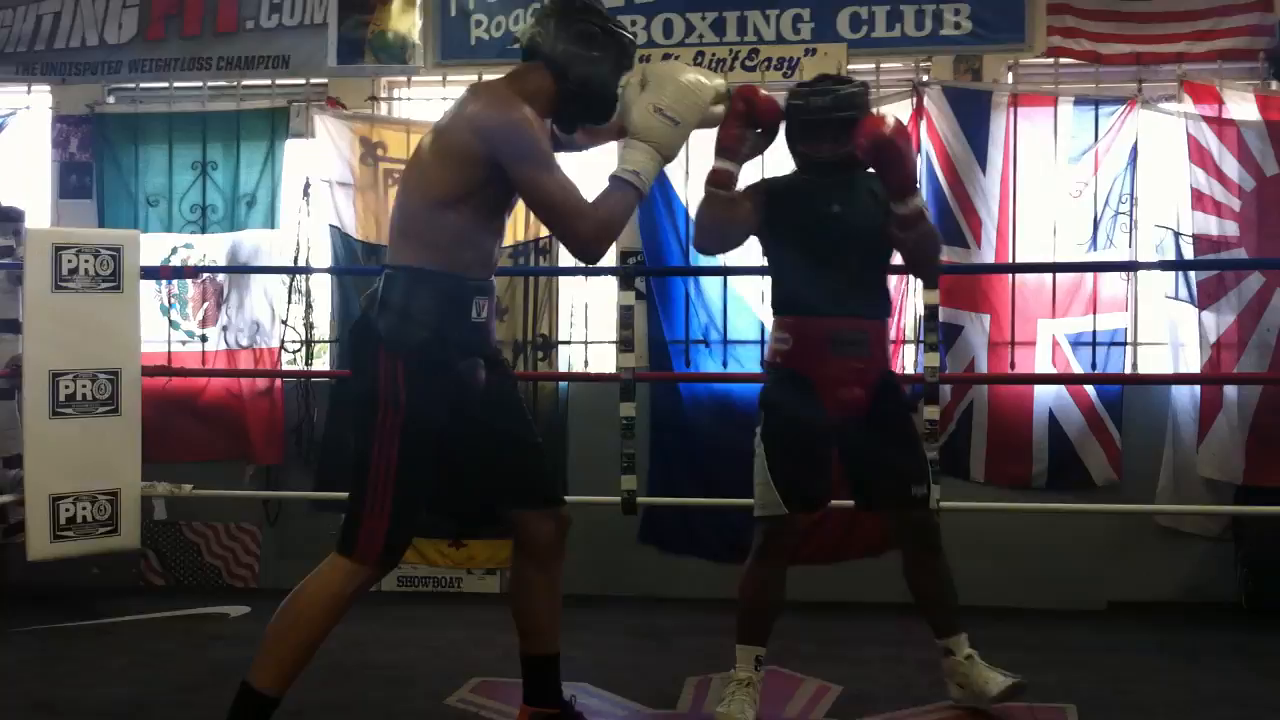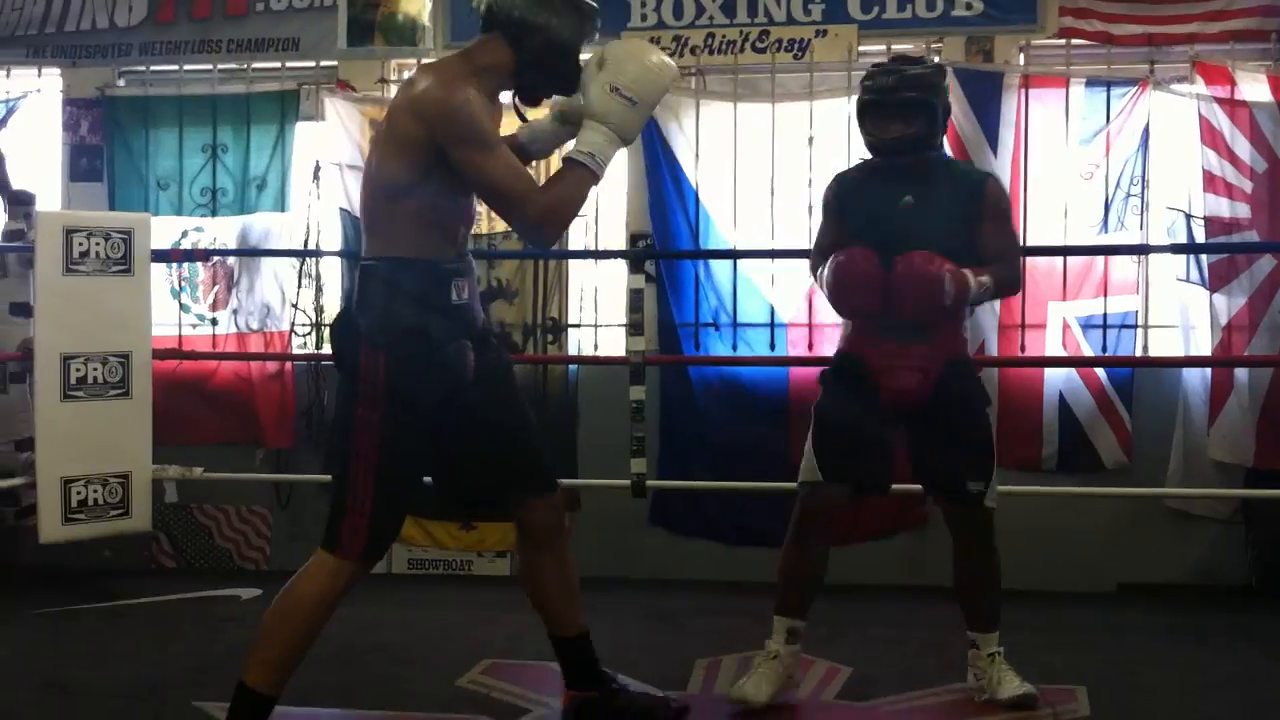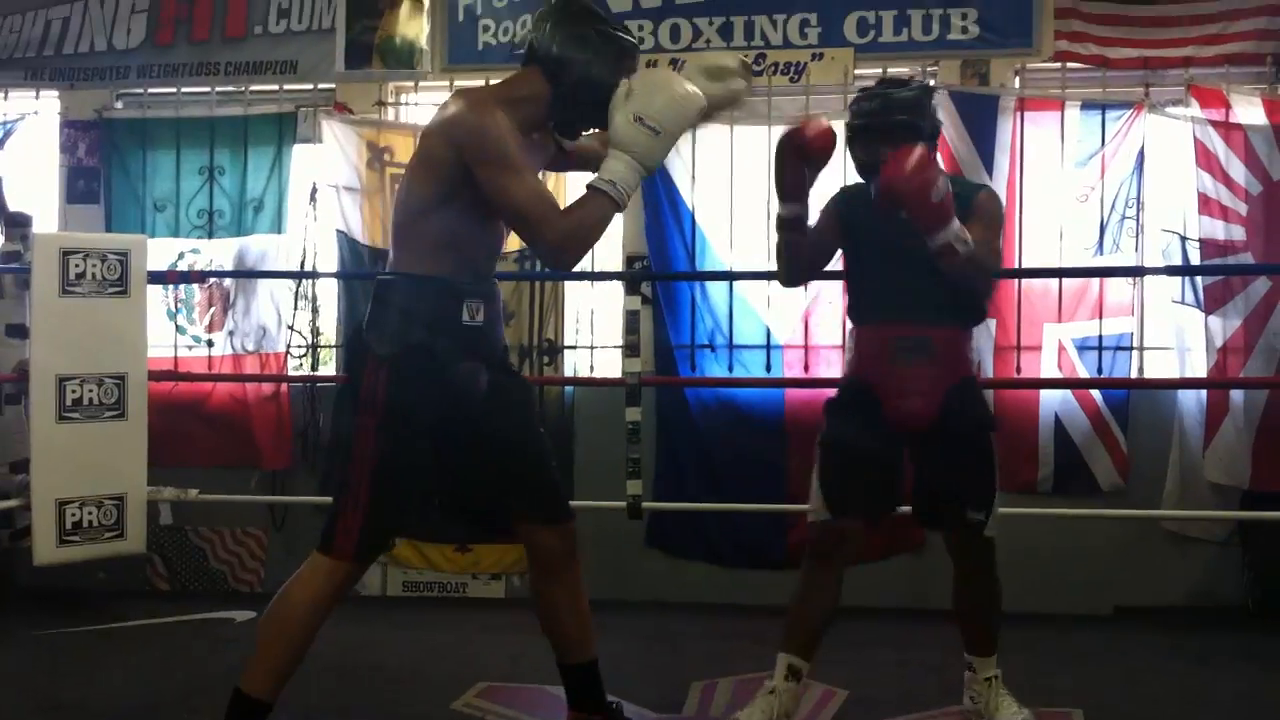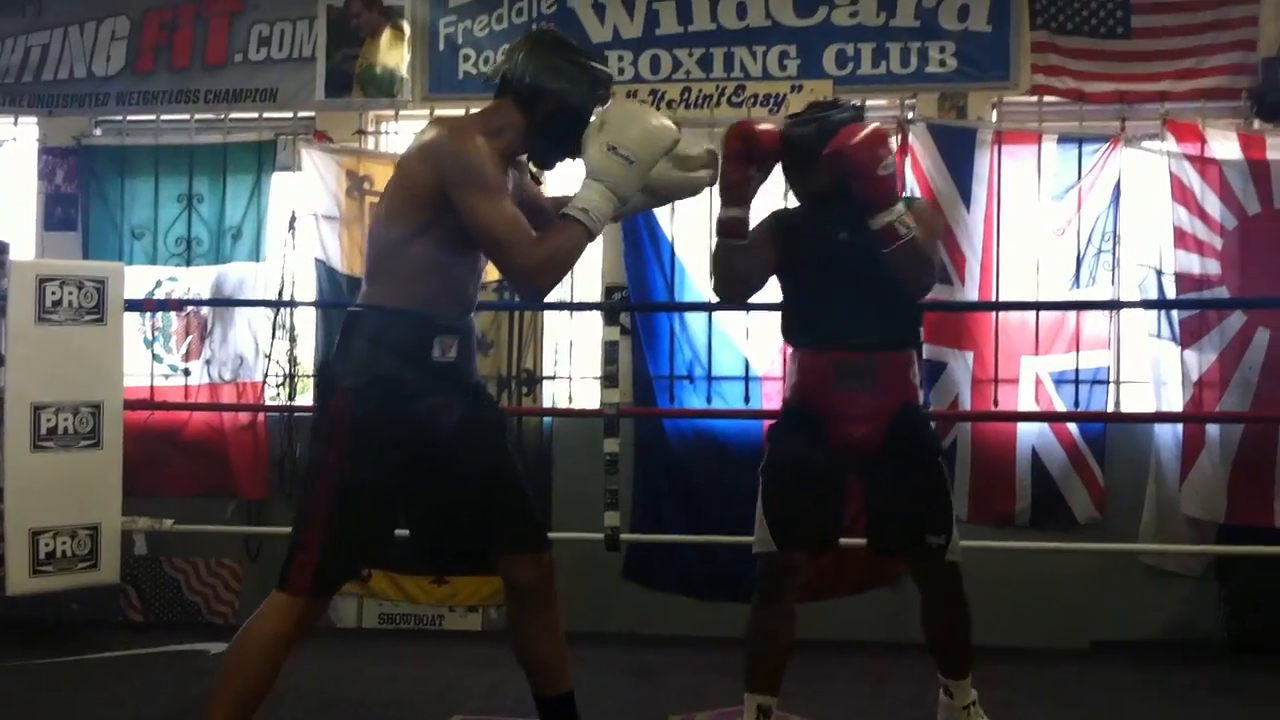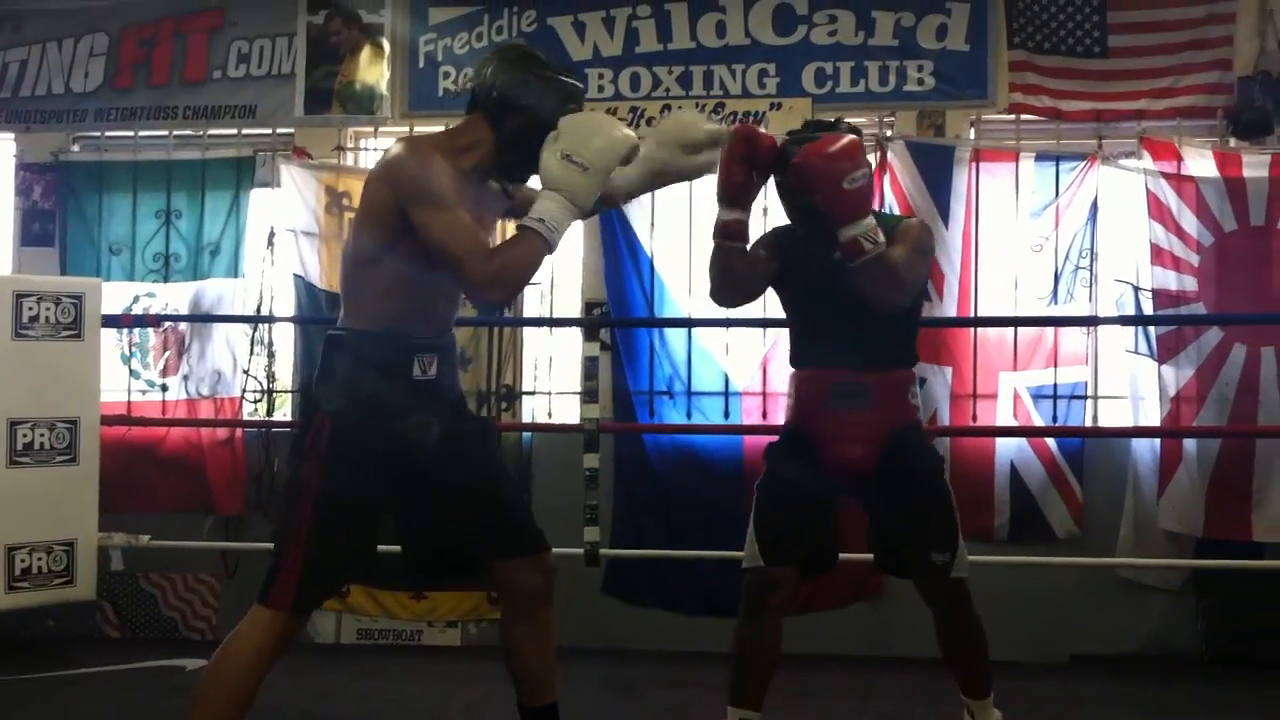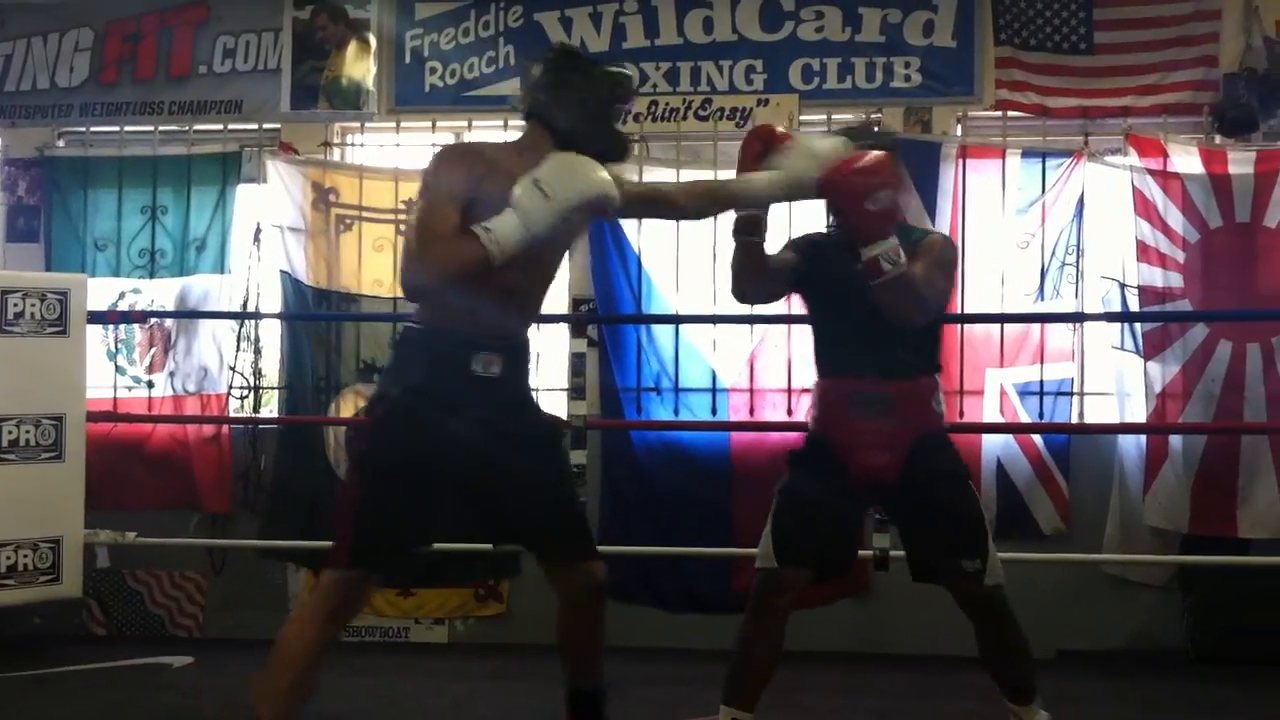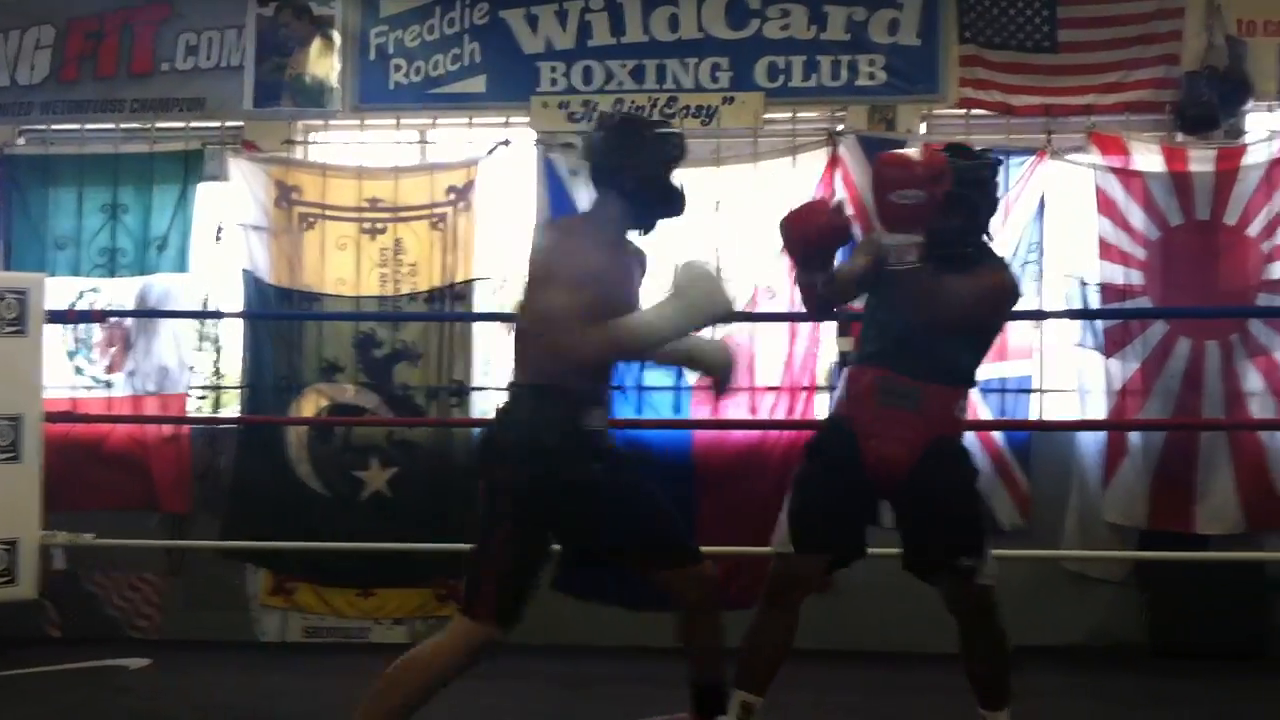
dt=0.3s
person 1, frame 1
left shoulder: (504, 113)
right shoulder: (501, 116)
left elbow: (574, 131)
right elbow: (588, 240)
left wrist: (659, 117)
right wrist: (650, 150)
left hip: (459, 342)
right hip: (413, 342)
left knee: (542, 523)
right knee: (366, 554)
person 1, frame 2
left shoulder: (467, 95)
right shoulder: (446, 92)
right elbow: (538, 221)
left wrist: (570, 120)
right wrist: (606, 129)
left hip: (451, 325)
right hip: (399, 329)
left knee: (542, 510)
right knee: (352, 549)
person 1, frame 3
left shoulder: (526, 131)
right shoulder: (478, 119)
left elbow: (591, 152)
right elbow: (558, 244)
left wrist: (690, 103)
right wrist: (634, 154)
left hip: (470, 348)
right hip: (408, 348)
left knee: (551, 536)
right knee: (344, 555)
person 1, frame 4
left shoulder: (501, 166)
right shoulder: (458, 147)
left elbow: (551, 220)
right elbow: (532, 273)
left wrist: (645, 186)
right wrist: (605, 184)
left hip: (445, 382)
right hip: (380, 380)
left knee: (530, 568)
right knee: (307, 590)
person 1, frame 5
left shoulder: (487, 181)
right shoulder: (421, 166)
left elbow: (583, 189)
right elbow: (492, 285)
left wrist: (665, 158)
right wrist: (560, 198)
left hip: (434, 397)
right hip: (361, 397)
left knee: (531, 571)
right knee: (286, 608)
person 1, frame 6
left shoulder: (577, 182)
right shoulder: (460, 166)
left elbow: (680, 200)
right elbow: (422, 281)
left wrist: (781, 179)
right wrist: (519, 223)
left hip: (504, 395)
right hip: (423, 386)
left knee: (582, 576)
right knee: (344, 582)
person 1, frame 7
left shoulder: (620, 253)
right shoulder: (571, 242)
right elbow: (572, 353)
left wrist: (688, 349)
right wrist: (660, 323)
left hip: (584, 450)
right hip: (535, 445)
left knee: (697, 583)
right knee: (478, 630)
person 2, frame 1
left shoulder: (887, 194)
right shoulder: (773, 196)
left elbow: (931, 270)
right elbow: (708, 240)
left wrist: (902, 191)
right wrist: (729, 156)
left hip: (872, 381)
right hip: (798, 381)
left knee: (917, 523)
right knee: (779, 529)
left ankle: (961, 663)
person 2, frame 2
left shoulder: (977, 189)
right shoulder: (848, 187)
left elbow: (1009, 276)
right elbow: (822, 261)
left wrist: (960, 284)
right wrist: (832, 275)
left hip: (943, 370)
right hip: (862, 367)
left knee: (972, 517)
right knee: (815, 504)
left ankle: (986, 659)
right ankle: (778, 652)
person 2, frame 3
left shoulder: (975, 199)
right shoulder: (850, 204)
left elbow: (981, 280)
right elbow: (792, 271)
left wrist: (935, 216)
right wrist: (791, 193)
left hip: (950, 393)
right hip: (867, 390)
left knee: (972, 542)
right knee: (828, 537)
person 2, frame 4
left shoulder: (913, 213)
right shoulder: (784, 228)
left elbow: (919, 279)
right elbow: (731, 287)
left wrist: (881, 199)
right wrist: (735, 196)
left hip: (894, 415)
right hip: (811, 416)
left knee: (937, 566)
right knee: (778, 568)
person 2, frame 5
left shoulder: (908, 233)
right shoulder: (783, 244)
left elbow: (892, 292)
right elbow: (727, 292)
left wrist: (852, 212)
right wrist: (734, 203)
left hip: (894, 436)
right hip: (811, 437)
left knee: (946, 588)
right knee: (765, 586)
person 2, frame 6
left shoulder: (931, 247)
right shoulder: (811, 253)
left elbow: (914, 310)
right elbow: (749, 289)
left wrist: (877, 232)
right wrist: (753, 201)
left hip: (916, 445)
right hip: (833, 446)
left knee: (982, 595)
right knee: (773, 588)
person 2, frame 7
left shoulder: (994, 279)
right shoulder: (884, 249)
left elbow: (922, 306)
right elbow: (821, 301)
left wrist: (902, 231)
right wrist: (807, 257)
left hip: (930, 447)
right hip: (853, 433)
left knee: (972, 596)
right knee: (790, 575)
